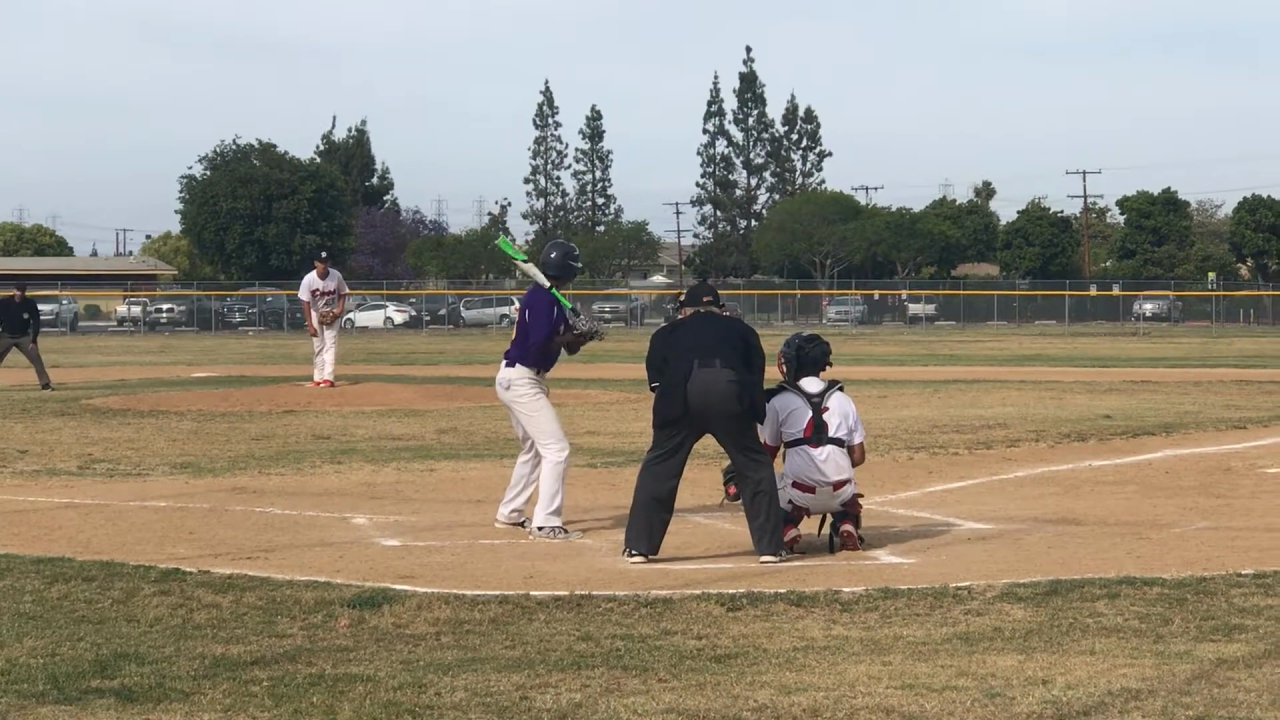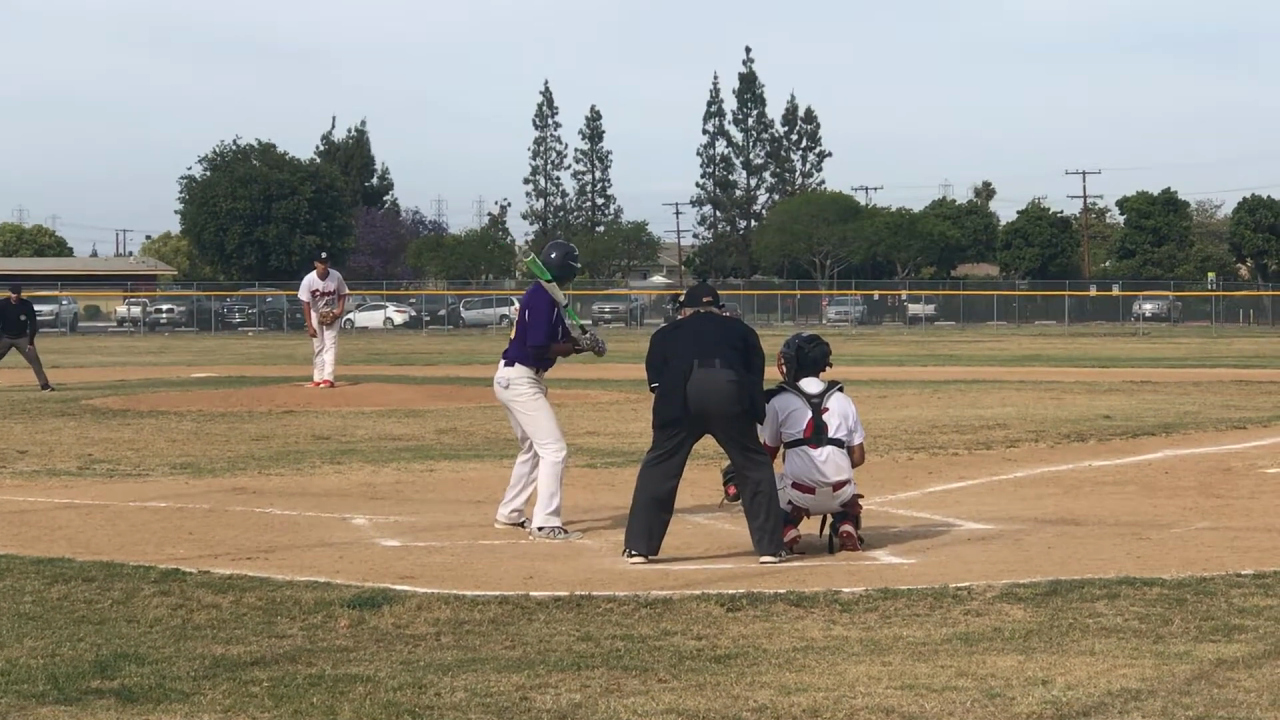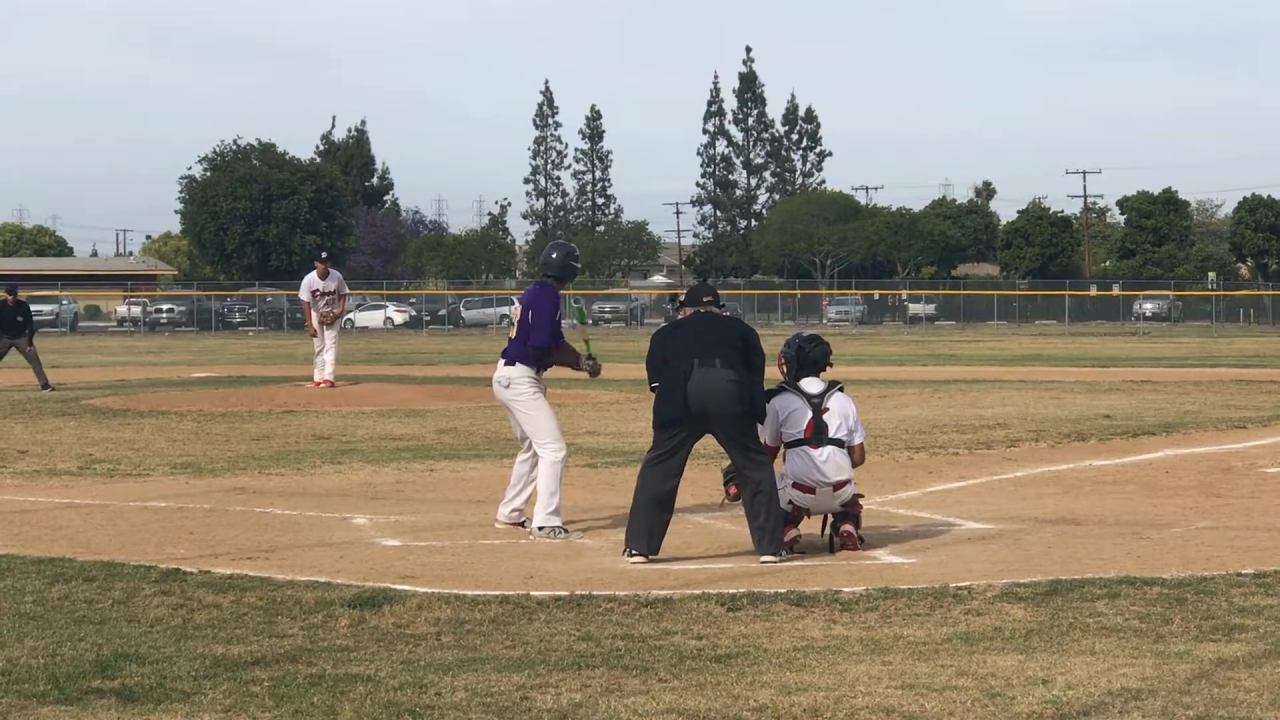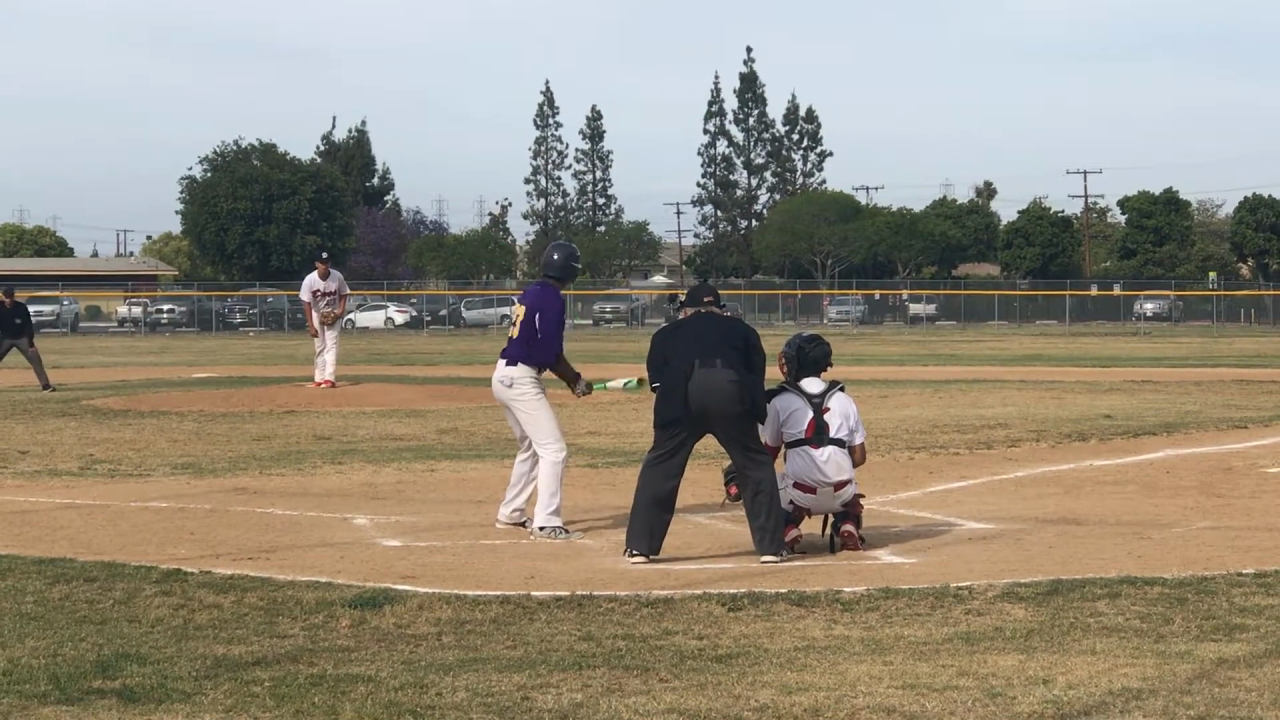
dt=0.1s
person 1, frame 1
left shoulder: (546, 297)
right shoulder: (542, 297)
left elbow: (566, 343)
right elbow: (540, 345)
left wrist: (583, 334)
right wrist: (574, 337)
left hip: (515, 379)
right hip: (521, 381)
left knee: (534, 449)
right knee: (556, 449)
left ankle: (509, 513)
right ankle: (545, 524)
person 1, frame 2
left shoulder: (545, 296)
right shoulder: (542, 297)
left elbow: (562, 343)
right elbow: (537, 347)
left wrist: (581, 343)
right wrist: (572, 345)
left hip: (513, 378)
right hip: (520, 380)
left knee: (532, 449)
right knee: (553, 449)
left ankle: (509, 513)
right ankle: (545, 524)
person 1, frame 3
left shoulder: (536, 293)
right shoulder: (548, 298)
left elbow: (555, 341)
right elbow: (541, 350)
left wrist: (583, 360)
right wrist: (579, 363)
left hip: (507, 376)
right hip: (520, 379)
left knee: (532, 448)
right knee: (553, 449)
left ankle: (510, 513)
right ankle: (545, 524)
person 1, frame 4
left shoulder: (533, 292)
right shoulder: (552, 300)
right elbow: (550, 355)
left wrist: (573, 377)
right wrist: (574, 381)
left hip: (506, 375)
right hip: (521, 379)
left knee: (531, 448)
right knee: (553, 449)
left ankle: (510, 513)
right ankle: (546, 524)
person 2, frame 1
left shoulder: (666, 333)
right shoulder: (741, 329)
left elbow: (656, 379)
right elbow: (757, 375)
right wrist: (754, 411)
left hip: (682, 395)
right hip: (730, 391)
left knee: (658, 466)
right knee: (756, 466)
left ankle: (638, 547)
right ankle: (770, 547)
person 2, frame 2
left shoulder: (665, 333)
right shoulder: (740, 329)
left elbow: (656, 379)
right elbow: (756, 374)
right wrist: (753, 411)
left hip: (681, 395)
right hip: (730, 390)
left knee: (657, 467)
right knee: (755, 466)
left ankle: (638, 548)
right ankle: (769, 547)
person 2, frame 3
left shoulder: (666, 333)
right shoulder: (741, 329)
left elbow: (656, 379)
right elbow: (757, 375)
right wrist: (753, 412)
left hip: (681, 394)
right hip: (730, 390)
left knee: (658, 466)
right knee: (756, 465)
left ankle: (638, 547)
right ankle: (770, 546)
person 2, frame 4
left shoulder: (666, 333)
right shoulder: (741, 329)
left elbow: (657, 379)
right elbow: (757, 374)
right wrist: (754, 411)
left hip: (682, 394)
right hip: (731, 390)
left knee: (659, 466)
right knee: (756, 465)
left ankle: (639, 547)
right ankle: (770, 547)
person 3, frame 1
left shoulder: (780, 401)
right shoulder: (844, 399)
left elbow: (768, 455)
right elbow: (858, 457)
left hip: (802, 496)
right hip: (841, 494)
left ankle: (787, 530)
right ankle: (847, 529)
person 3, frame 2
left shoulder: (778, 401)
right shoulder: (843, 400)
left elbow: (767, 455)
right elbow: (858, 457)
left hip: (800, 496)
right hip: (839, 494)
left ankle: (787, 530)
right ankle: (847, 529)
person 3, frame 3
left shoulder: (780, 401)
right shoulder: (843, 400)
left elbow: (767, 456)
right elbow: (858, 457)
left hip: (801, 496)
right hip: (841, 495)
left ankle: (786, 530)
right ankle: (847, 529)
person 3, frame 4
left shoulder: (779, 401)
right shoulder: (844, 400)
left elbow: (769, 454)
right elbow: (859, 457)
left hip: (800, 495)
right hip: (841, 495)
left ankle: (789, 530)
right ankle: (848, 529)
